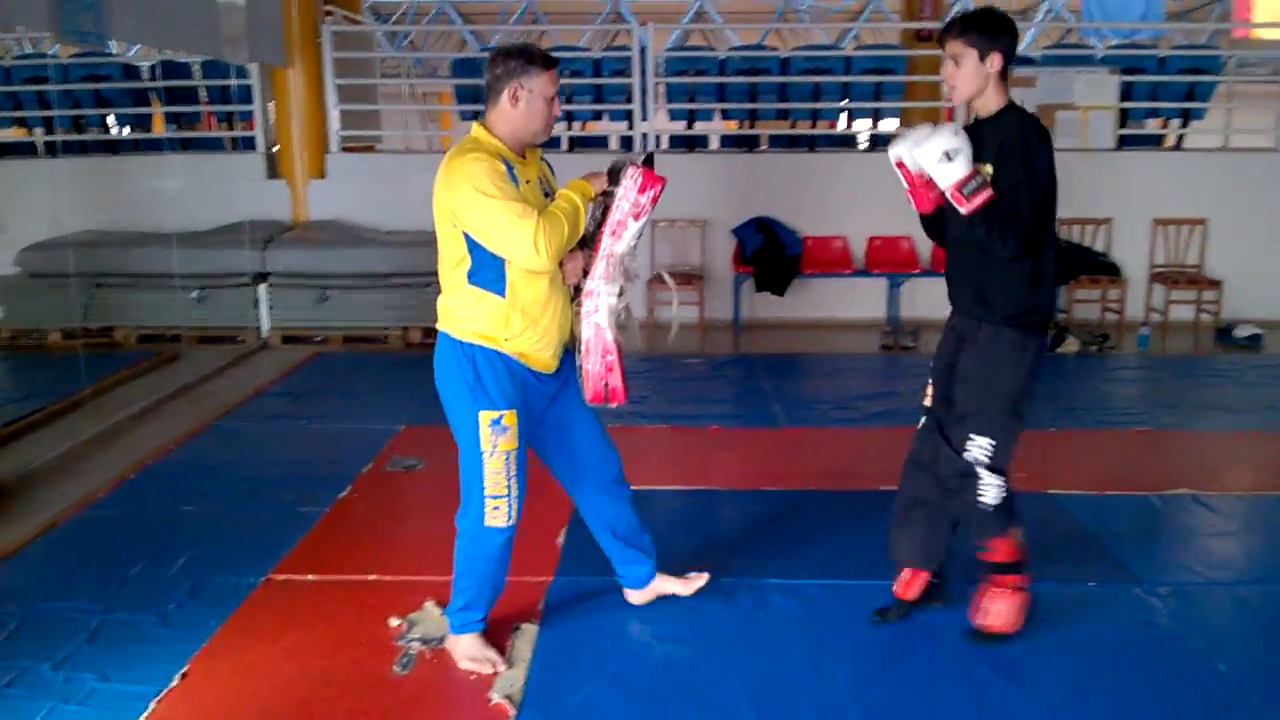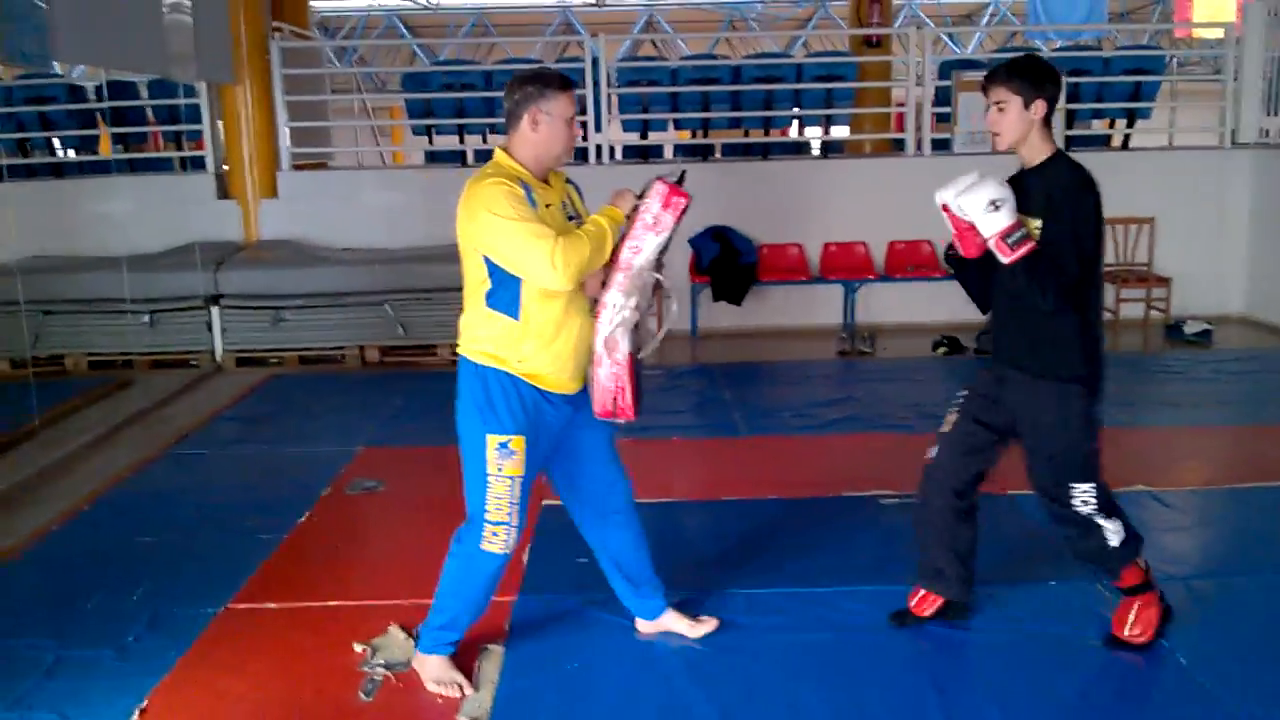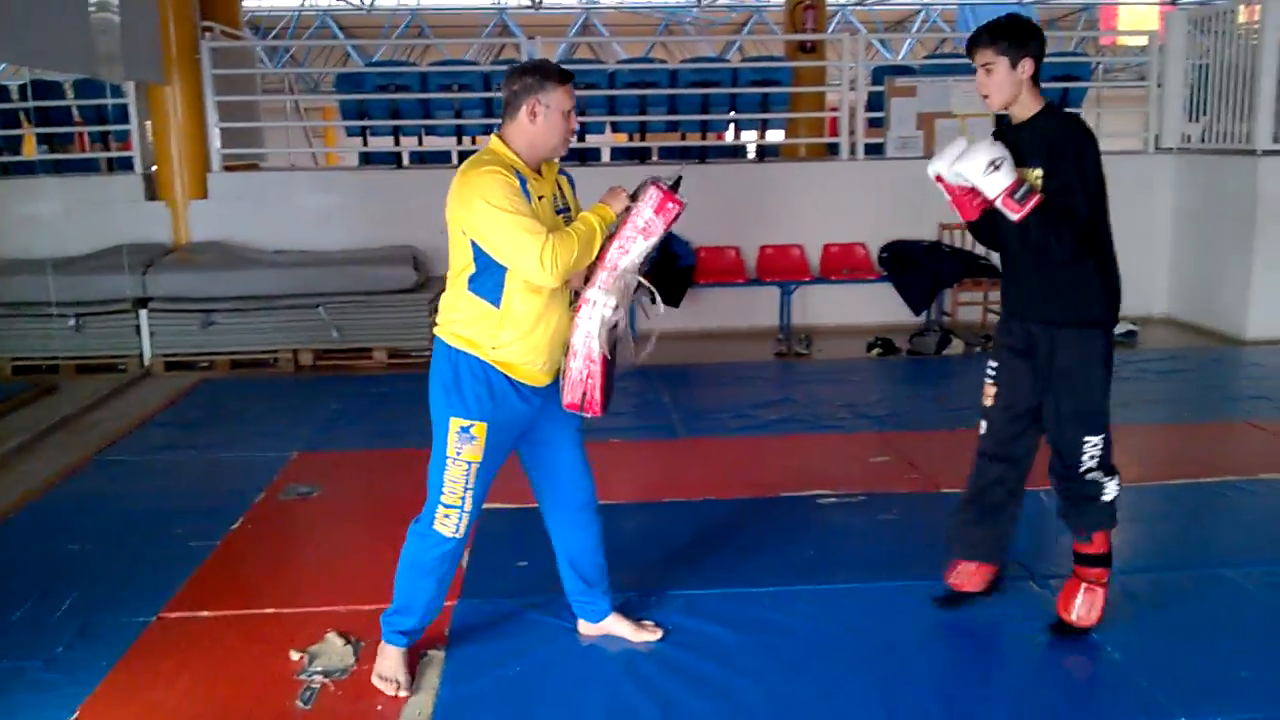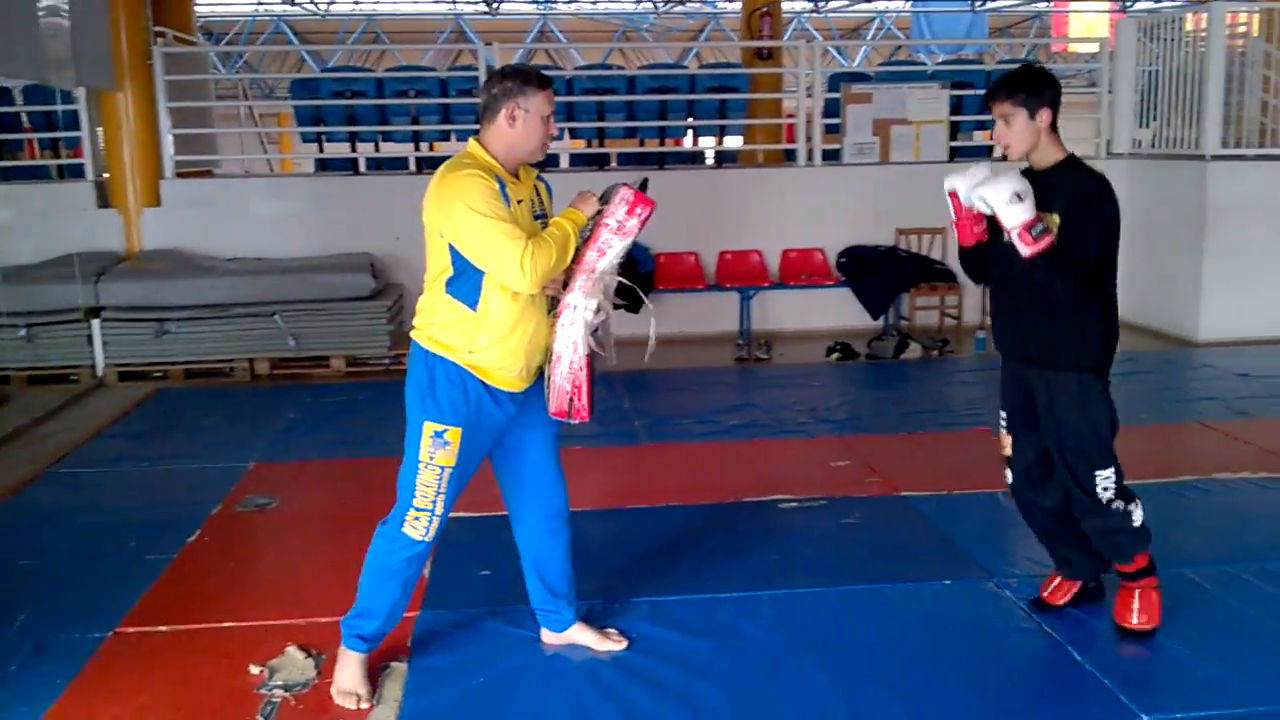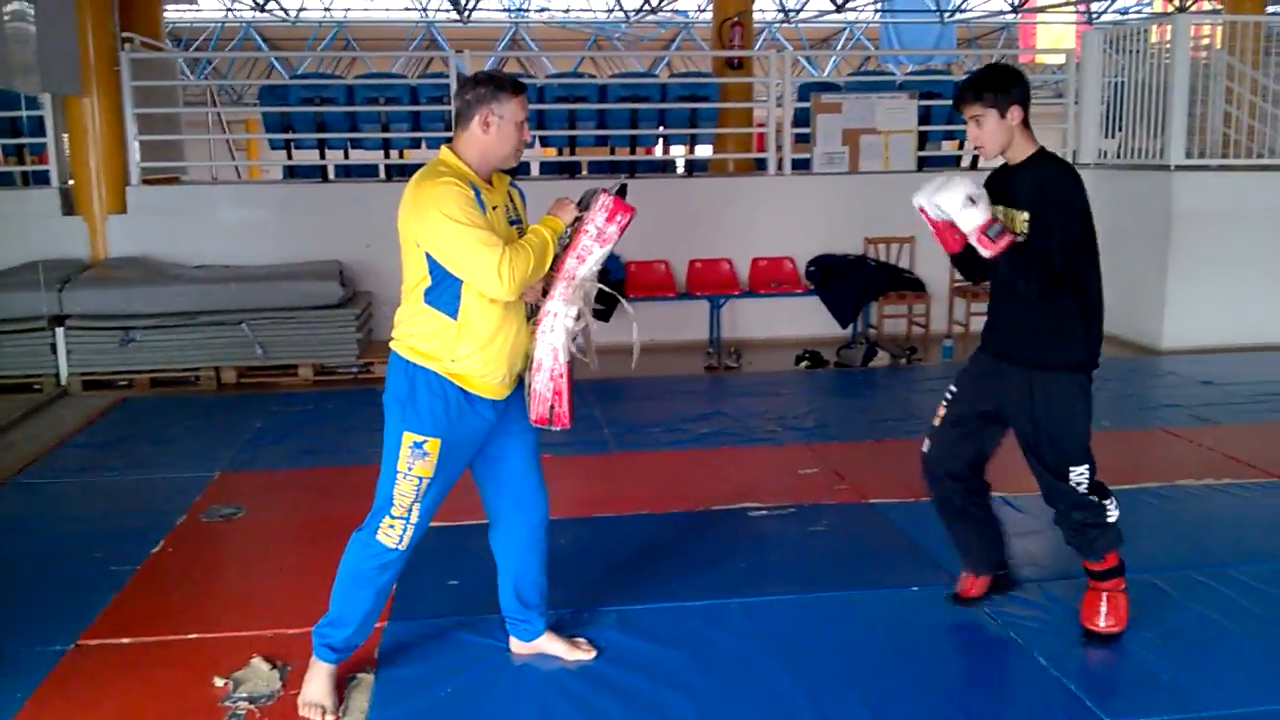
dt=0.2s
person 1, frame 1
left shoulder: (530, 163)
right shoulder: (470, 168)
right elbow: (537, 245)
left wrist: (576, 258)
right wrist: (581, 191)
left hip: (545, 358)
right hip: (484, 361)
left knee: (596, 471)
right knee: (492, 503)
left ankle: (641, 578)
right ankle: (464, 628)
person 1, frame 2
left shoulder: (558, 187)
right shoulder: (492, 194)
left elbow: (578, 268)
right elbow: (557, 267)
left wrist: (608, 269)
right wrist: (610, 216)
left hip: (568, 382)
right hip: (503, 385)
left knee: (608, 501)
right knee: (493, 529)
left ankle: (650, 610)
right ankle: (434, 647)
person 1, frame 3
left shoulder: (553, 178)
right shoulder: (484, 181)
left elbow: (568, 262)
right elbow: (547, 262)
left wrist: (596, 267)
right wrist: (602, 213)
left hip: (543, 372)
right hip: (478, 371)
left knee: (572, 497)
right knee: (449, 515)
left ankle: (594, 613)
right ankle: (395, 638)
person 1, frame 4
left shoulder: (528, 182)
right shoulder: (462, 184)
left elbow: (541, 269)
right elbow: (525, 267)
left wrist: (572, 267)
right wrist: (574, 218)
left hip: (520, 377)
right hip: (455, 376)
left knee: (544, 503)
right knee: (417, 519)
left ankle: (558, 621)
right ankle: (357, 644)
person 1, frame 5
left shoulder: (502, 189)
right shoulder: (438, 192)
left elbow: (519, 274)
right elbow: (503, 276)
left wrist: (547, 276)
right wrist: (551, 225)
left hip: (499, 385)
right hip: (434, 387)
left knee: (523, 511)
right knee: (393, 529)
left ankle: (529, 631)
right ankle: (327, 656)
person 2, frame 1
left shoulder: (1023, 138)
right shoulder: (966, 136)
left elbow: (1012, 242)
left wrist: (960, 184)
right wrist: (919, 186)
left hip: (1011, 324)
right hip: (971, 317)
left knee: (977, 455)
right knee: (932, 443)
left ankle: (1006, 580)
right ankle: (918, 570)
person 2, frame 2
left shoulder: (1071, 188)
right shoulder: (1010, 187)
left elbow: (1057, 294)
left wrist: (1009, 241)
right wrist: (967, 246)
left hip: (1061, 377)
right hip: (1007, 368)
left knee: (1075, 504)
right knee: (943, 479)
left ankle: (1144, 596)
right ankle: (941, 590)
person 2, frame 3
left shoulder: (1069, 138)
right shoulder: (999, 144)
left elbow: (1067, 240)
left wrist: (1012, 195)
right wrist: (968, 204)
left hip: (1078, 322)
right hip: (1020, 320)
left knee: (1078, 452)
right knee: (999, 442)
left ankle: (1090, 573)
right ankle: (977, 559)
person 2, frame 4
left shoulder: (1087, 190)
right shoulder: (1015, 184)
left elbow: (1074, 286)
right elbow: (983, 271)
left wrist: (1025, 231)
right wrist: (972, 229)
left hip: (1073, 369)
right hip: (1018, 364)
left knee: (1095, 486)
right knee: (1029, 485)
left ankle: (1138, 579)
right ankle: (1079, 573)
person 2, frame 5
left shoulder: (1059, 183)
right shoulder: (998, 183)
left elbow: (1039, 281)
left wrist: (987, 232)
right wrist: (955, 238)
left hip: (1054, 365)
right hip: (996, 357)
left knee: (1071, 483)
right knee: (943, 459)
left ankle: (1107, 581)
right ankle: (987, 566)
